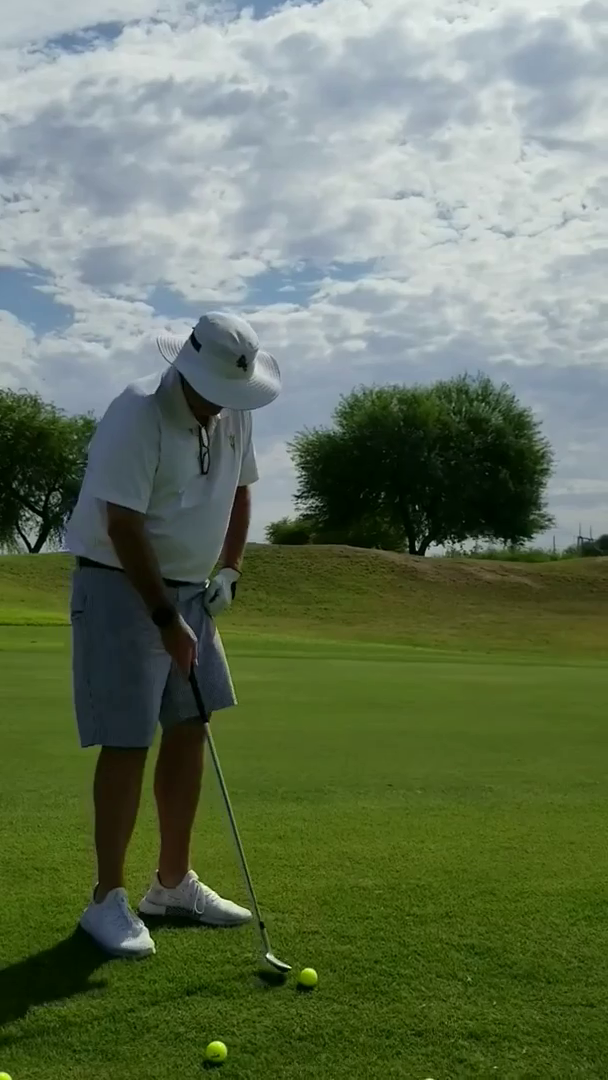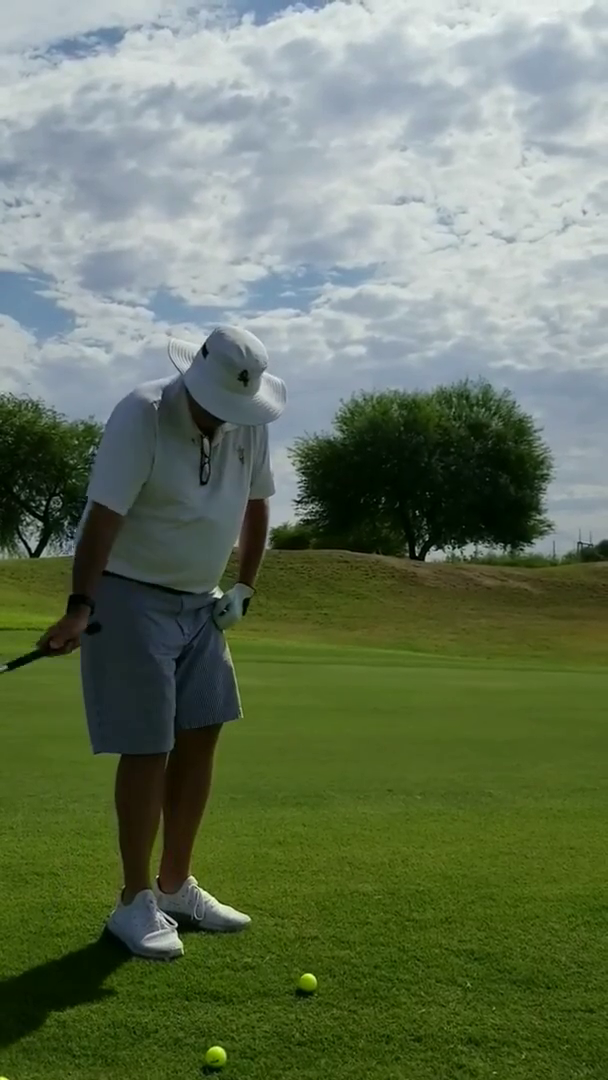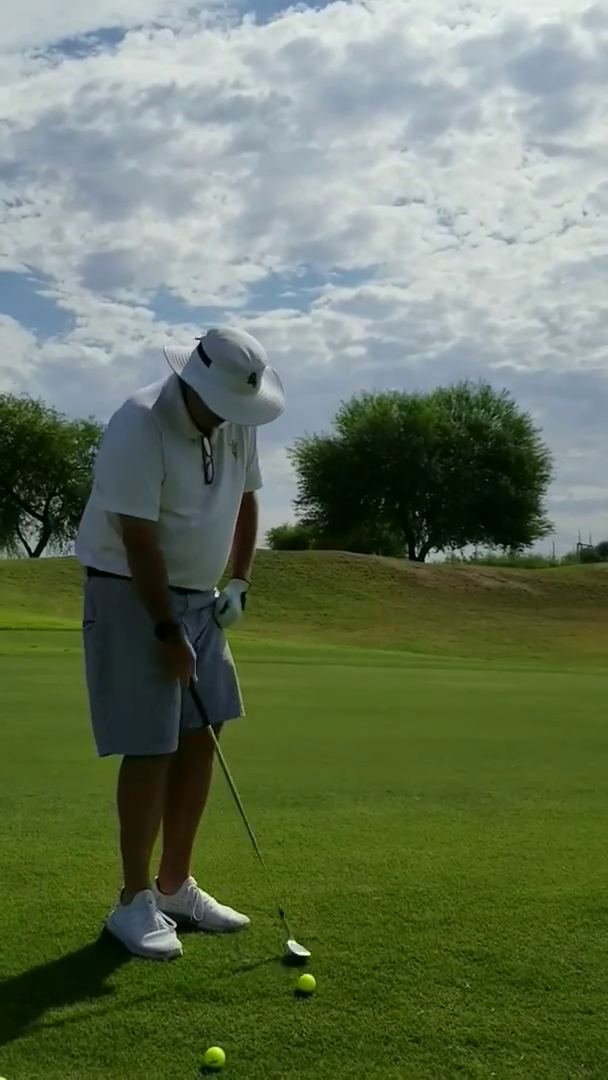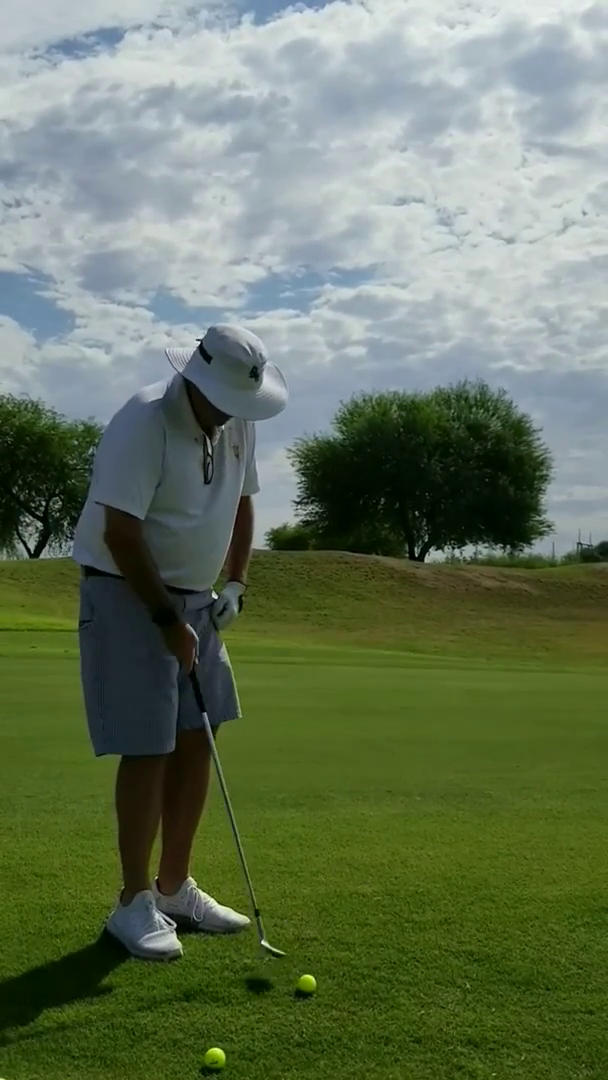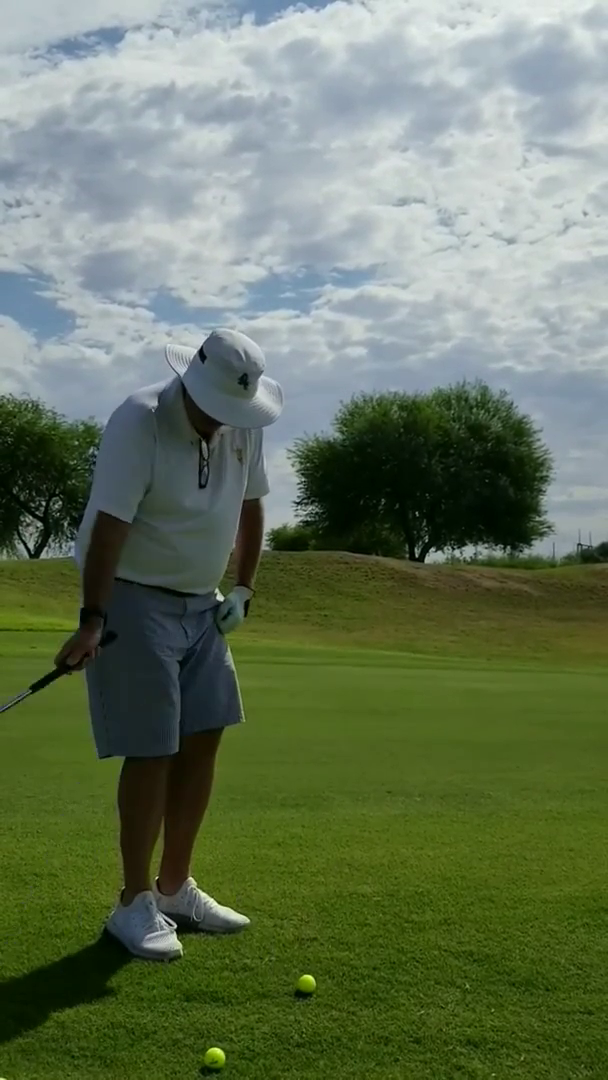
dt=1s
person 1, frame 1
left shoulder: (234, 413)
right shoulder: (136, 414)
left elbow: (238, 490)
right elbow: (123, 527)
left wrist: (228, 573)
right wrist: (165, 619)
left hip: (189, 590)
right hip: (121, 588)
left knee: (189, 732)
right knee: (127, 742)
left ankle: (173, 883)
right ankle: (107, 898)
person 1, frame 2
left shoulder: (248, 425)
right shoulder: (140, 417)
left elbow: (256, 503)
right elbow: (104, 519)
left wrist: (244, 587)
right wrist: (79, 607)
left hip: (201, 602)
right hip: (129, 596)
left knee: (200, 738)
right knee: (147, 749)
left ankle: (176, 885)
right ankle: (135, 900)
person 1, frame 3
left shoulder: (238, 421)
right shoulder: (139, 424)
left elbow: (245, 499)
right elbow: (139, 540)
left wrist: (239, 583)
right wrist: (166, 634)
left hip: (199, 599)
right hip: (134, 599)
left knee: (201, 739)
right knee: (151, 749)
left ankle: (176, 886)
right ankle: (134, 901)
person 1, frame 4
left shoulder: (237, 424)
right shoulder: (142, 424)
left elbow: (241, 504)
right elbow: (119, 533)
left wrist: (236, 586)
right wrist: (166, 619)
left hip: (194, 600)
right hip: (127, 599)
left knee: (196, 741)
right knee: (147, 750)
left ankle: (175, 887)
right ankle: (134, 902)
person 1, frame 5
left shoulder: (243, 426)
right shoulder: (138, 422)
left elbow: (250, 507)
right elbow: (109, 527)
left wrist: (243, 589)
right wrist: (92, 620)
left hip: (201, 602)
right hip: (133, 601)
left knee: (202, 741)
right knee: (152, 751)
left ankle: (175, 887)
right ankle: (136, 901)
